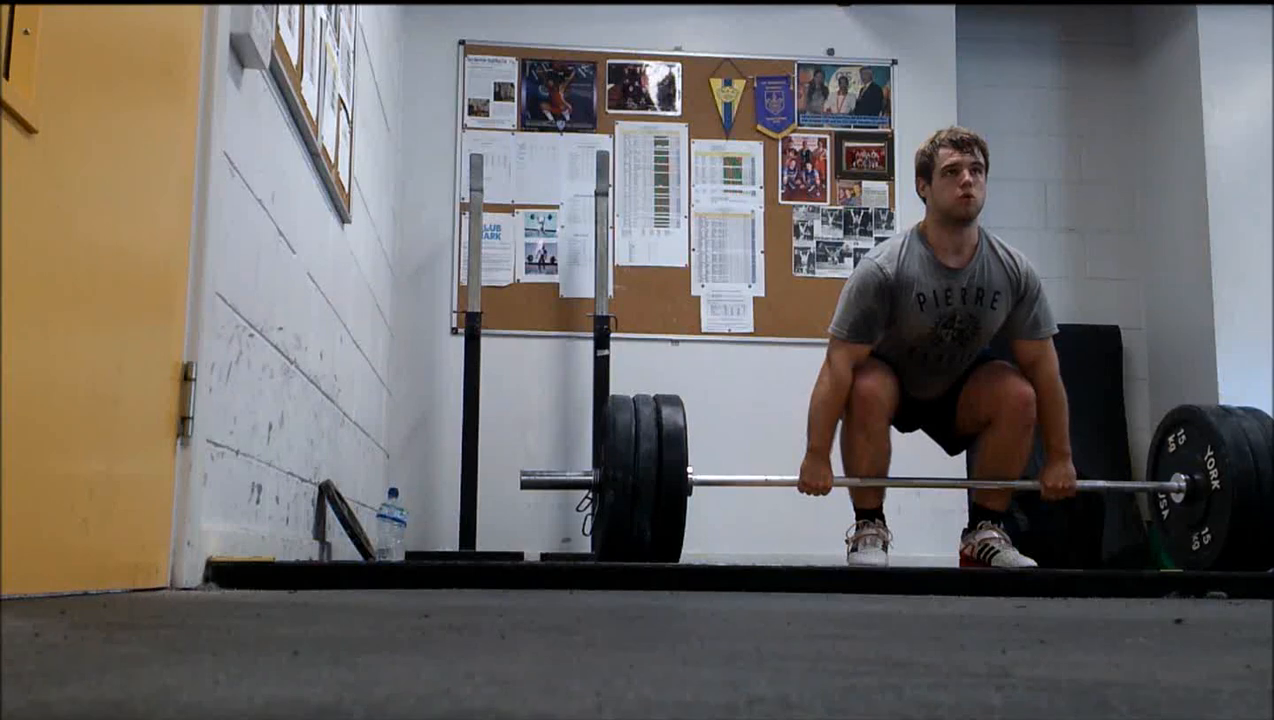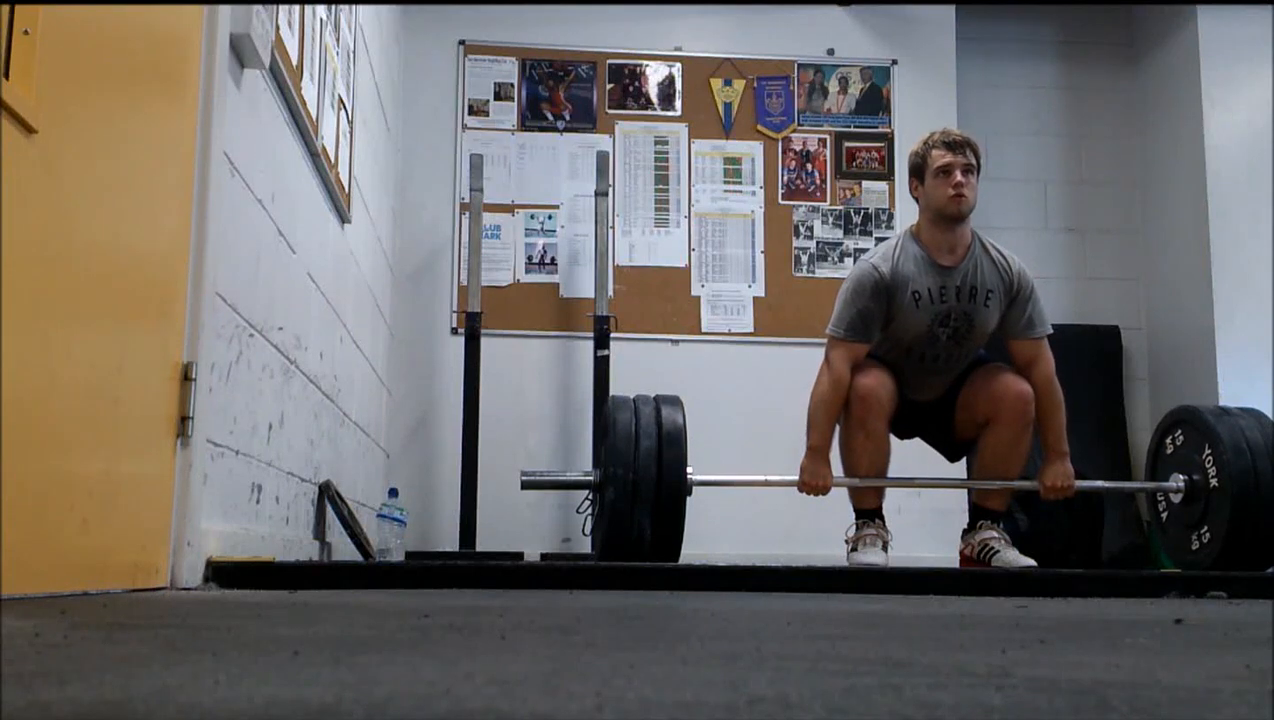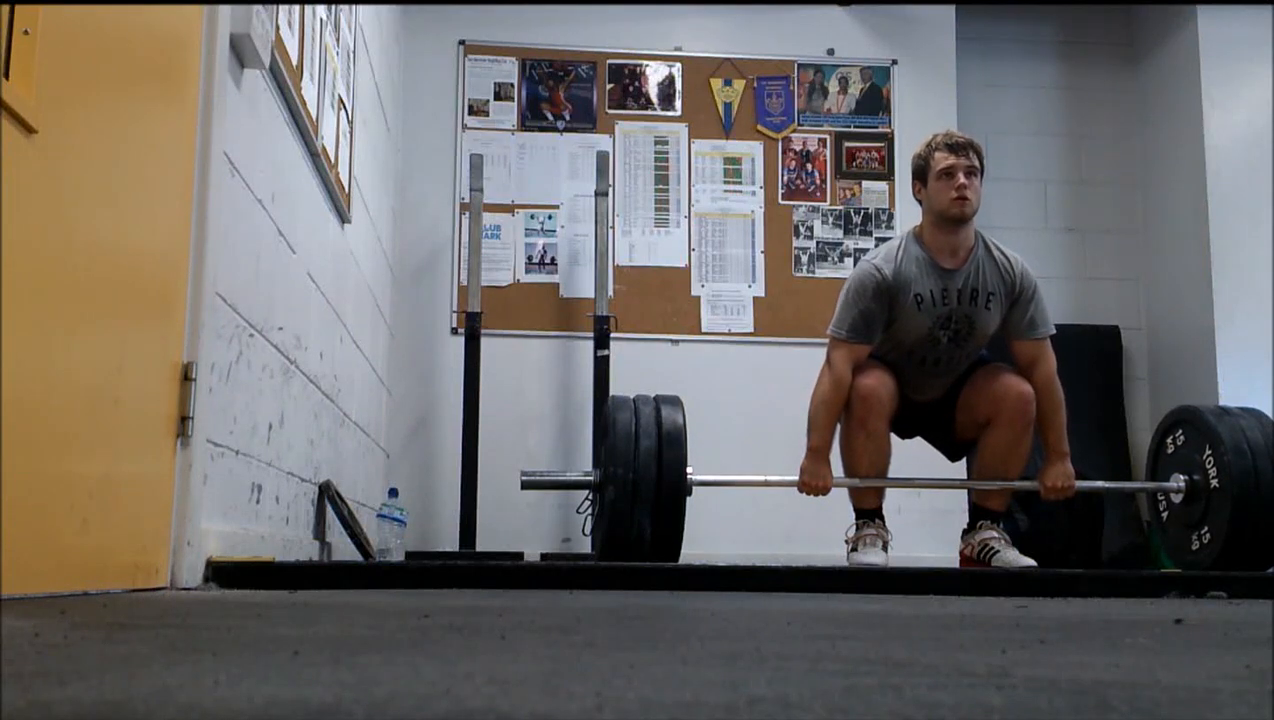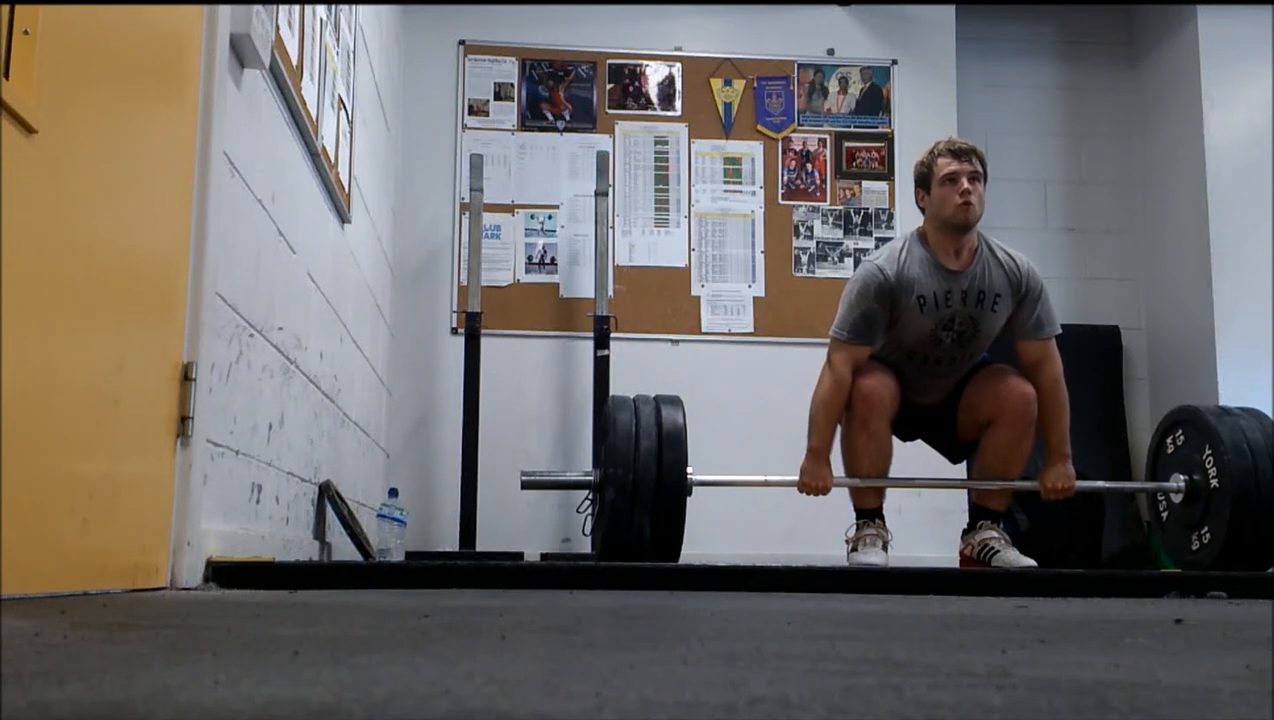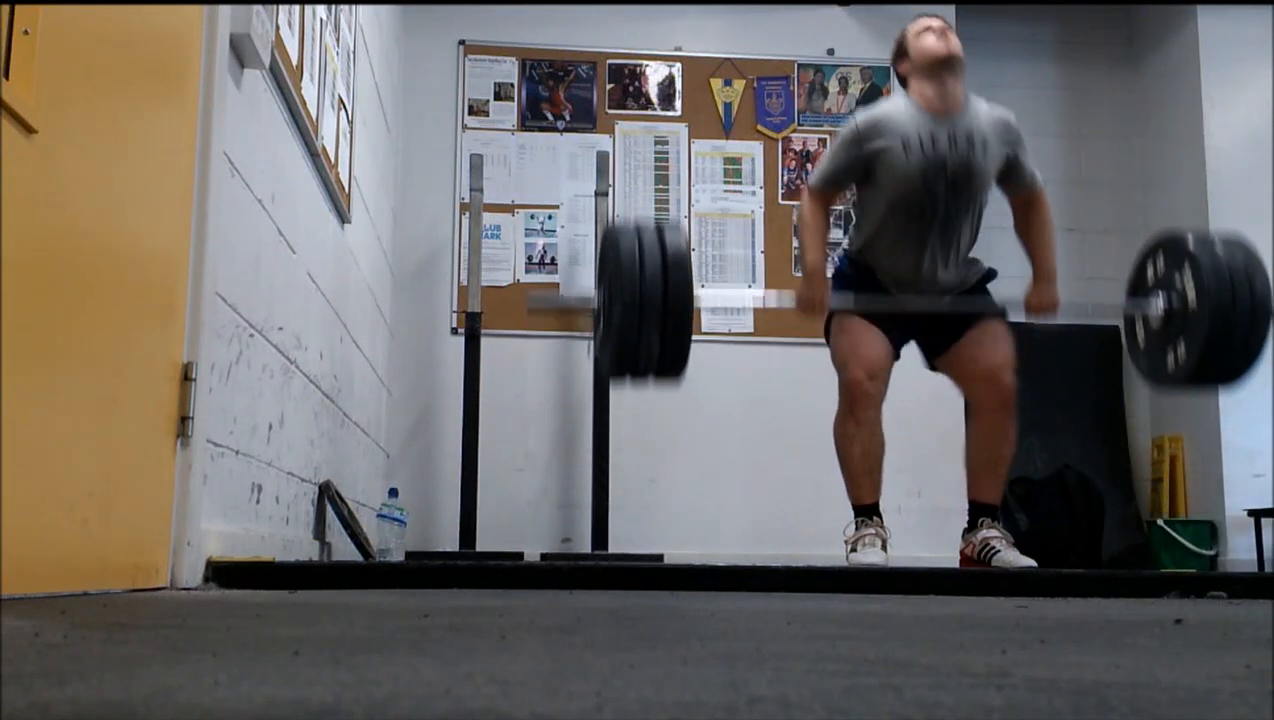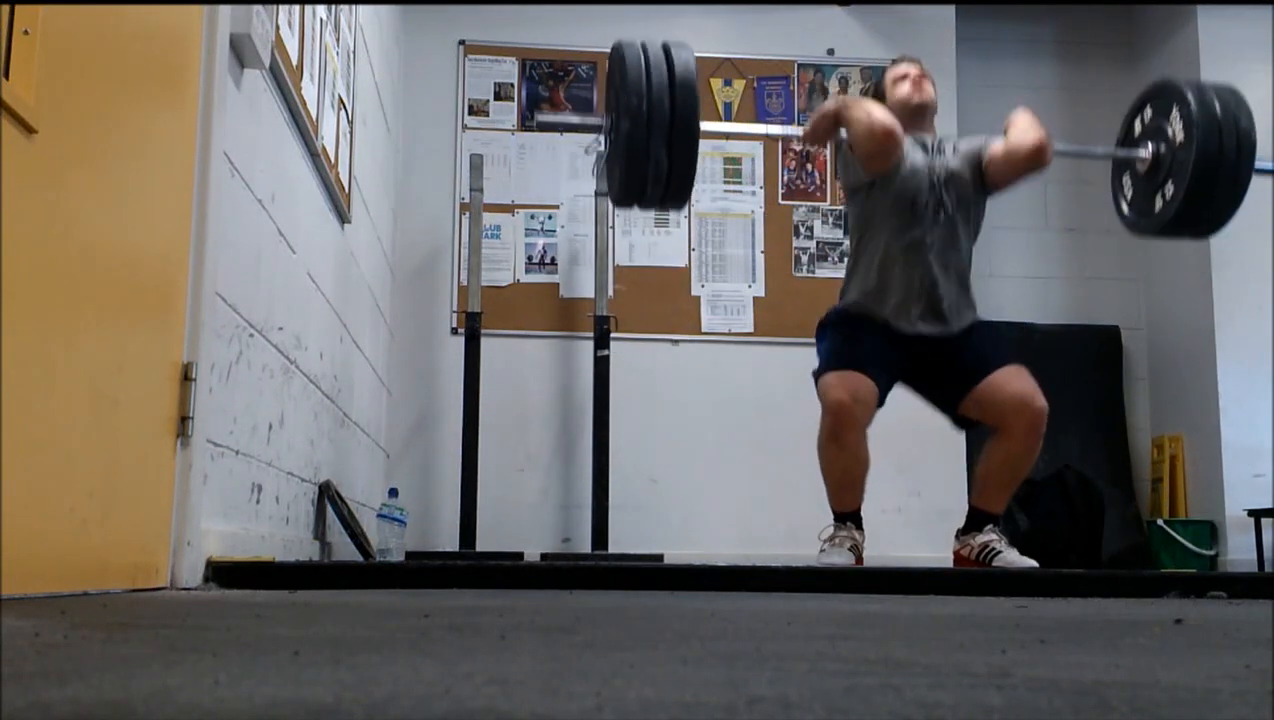
dt=0.7s
person 1, frame 1
left shoulder: (1014, 271)
right shoulder: (885, 268)
left elbow: (1042, 366)
right elbow: (839, 365)
left wrist: (1059, 458)
right wrist: (816, 458)
left hip: (958, 387)
right hip: (890, 381)
left knee: (1018, 397)
right knee: (867, 391)
left ankle: (983, 533)
right ankle: (869, 530)
person 1, frame 2
left shoulder: (1006, 272)
right shoulder: (880, 269)
left elbow: (1038, 365)
right elbow: (838, 364)
left wrist: (1057, 457)
right wrist: (816, 456)
left hip: (955, 394)
right hip: (888, 389)
left knee: (1017, 395)
right knee: (865, 389)
left ankle: (984, 533)
right ankle: (868, 529)
person 1, frame 3
left shoulder: (1010, 272)
right shoulder: (882, 270)
left elbow: (1040, 366)
right elbow: (839, 365)
left wrist: (1058, 458)
right wrist: (816, 456)
left hip: (956, 393)
right hip: (889, 389)
left knee: (1017, 396)
right knee: (866, 390)
left ankle: (983, 532)
right ankle: (868, 529)
person 1, frame 4
left shoulder: (1015, 273)
right shoulder: (885, 271)
left elbow: (1045, 365)
right elbow: (839, 365)
left wrist: (1059, 459)
right wrist: (816, 457)
left hip: (957, 394)
right hip: (889, 391)
left knee: (1020, 397)
right knee: (867, 390)
left ankle: (983, 532)
right ankle: (868, 530)
person 1, frame 5
left shoulder: (998, 125)
right shoulder: (875, 124)
left elbow: (1030, 201)
right elbow: (815, 196)
left wrist: (1045, 279)
right wrist: (813, 276)
left hip: (955, 284)
right hip: (872, 282)
left knee: (998, 386)
right knee: (861, 385)
left ankle: (983, 530)
right ankle: (867, 529)
person 1, frame 6
left shoulder: (970, 156)
right shoulder: (871, 149)
left elbow: (1031, 150)
right elbow: (885, 134)
left wrist: (1019, 118)
right wrist: (846, 109)
left hip: (951, 329)
right hip: (870, 322)
left knee: (1027, 407)
right knee: (844, 403)
left ankle: (978, 534)
right ankle: (845, 532)
